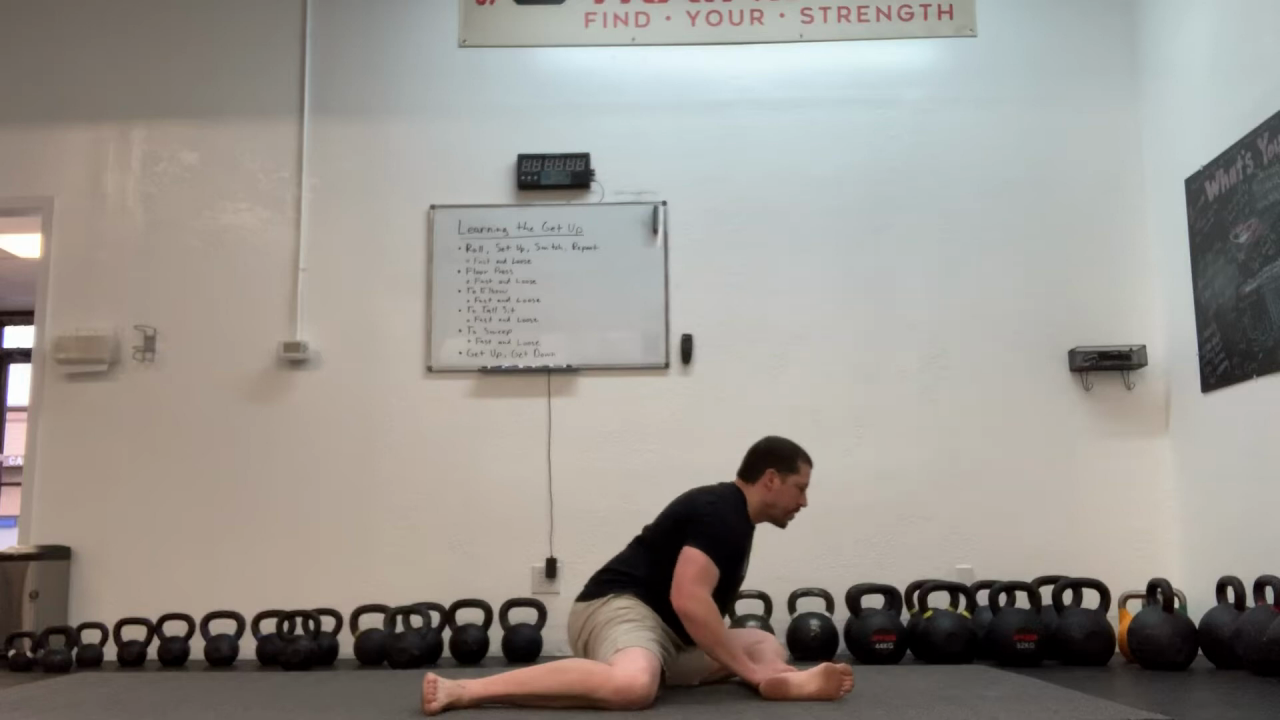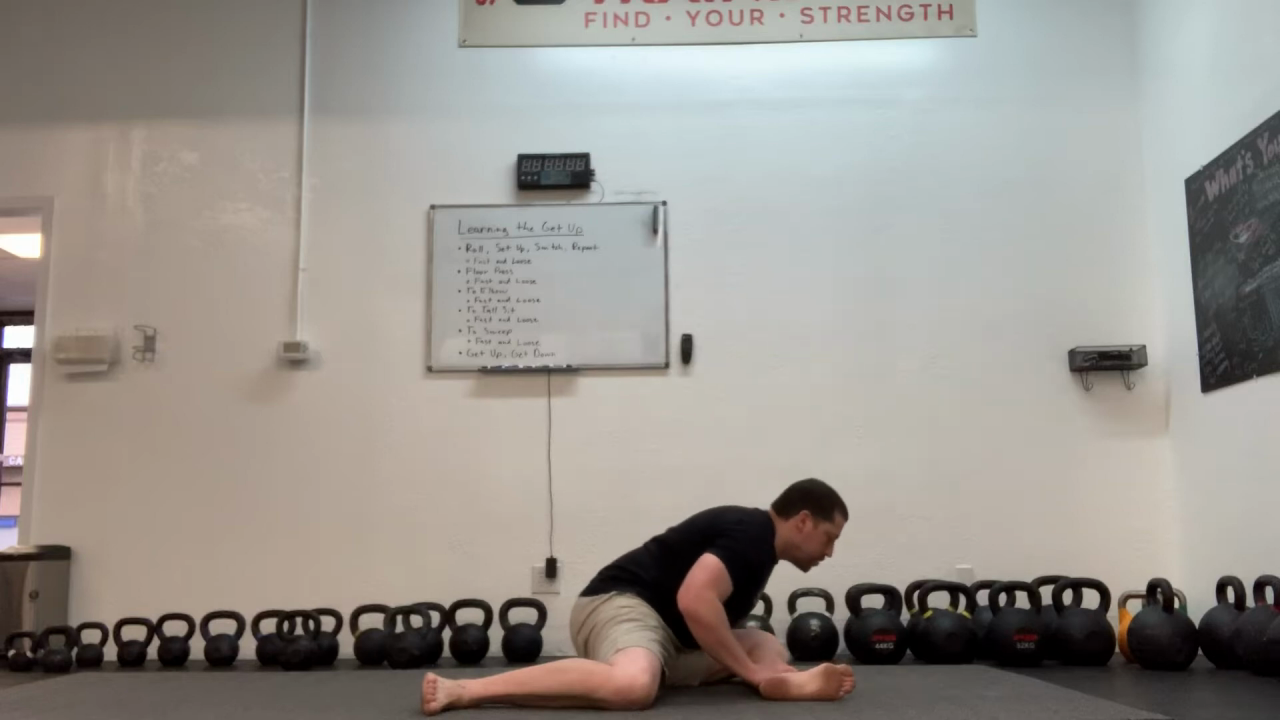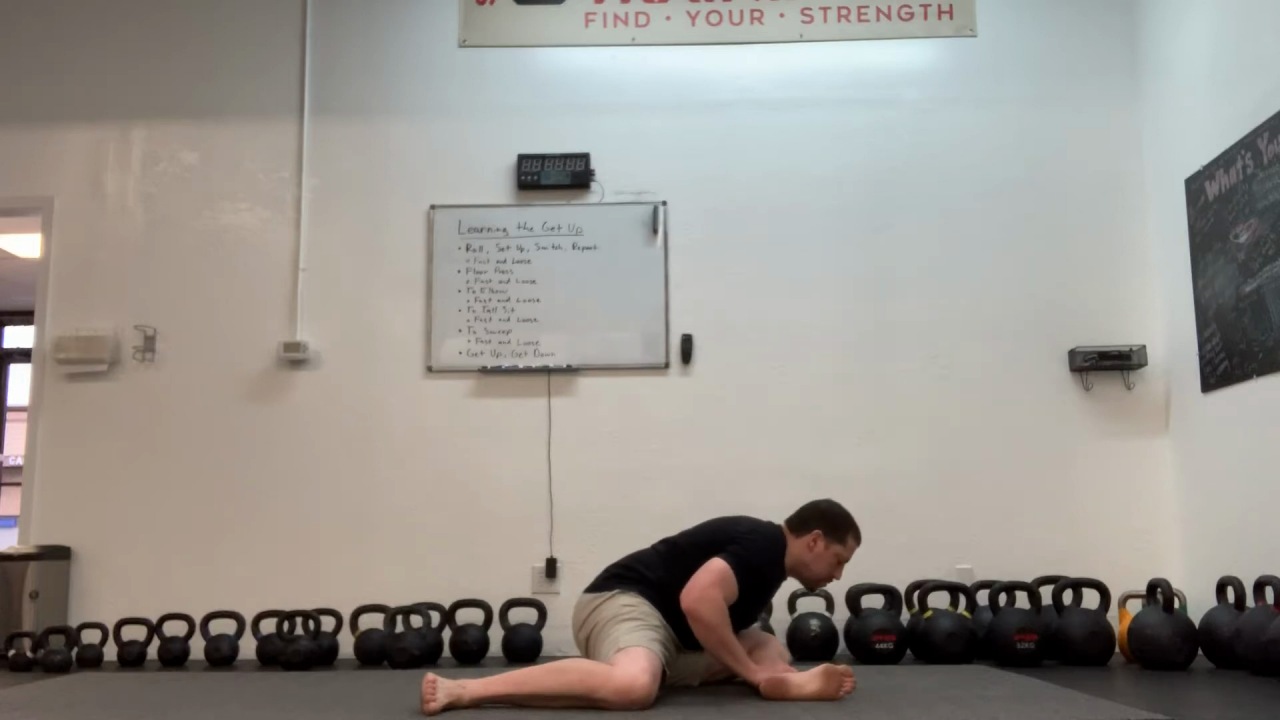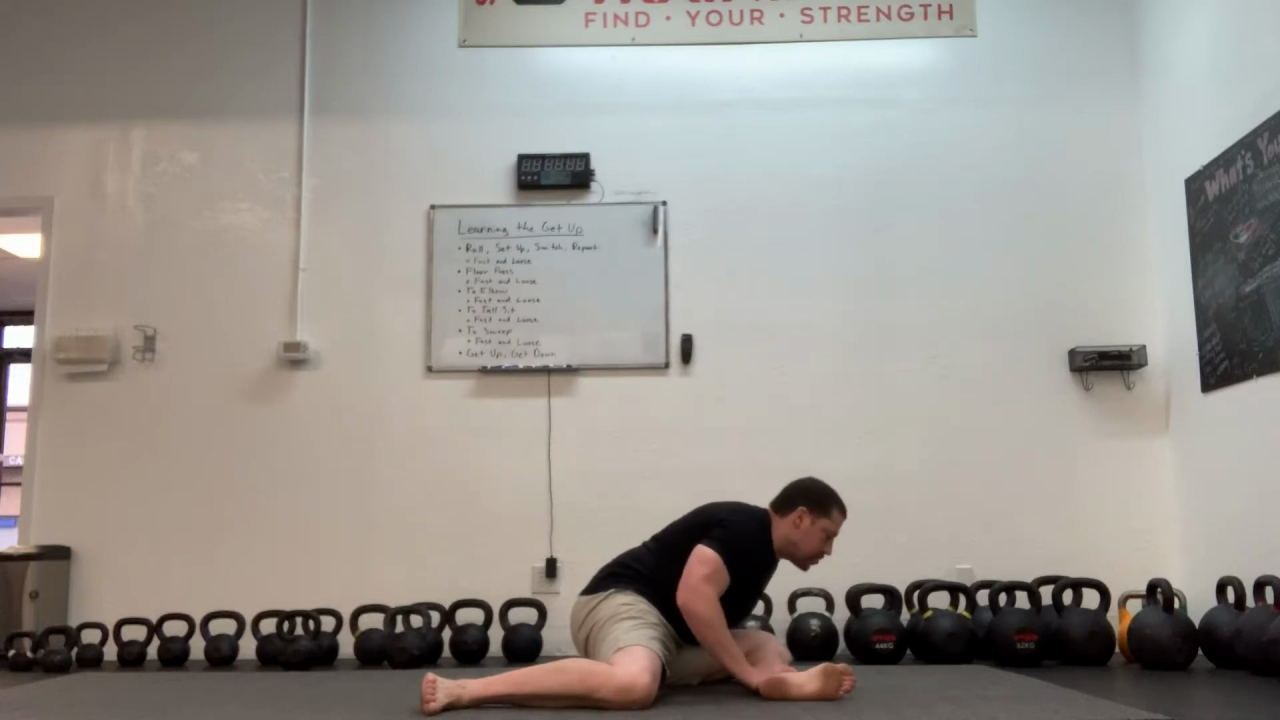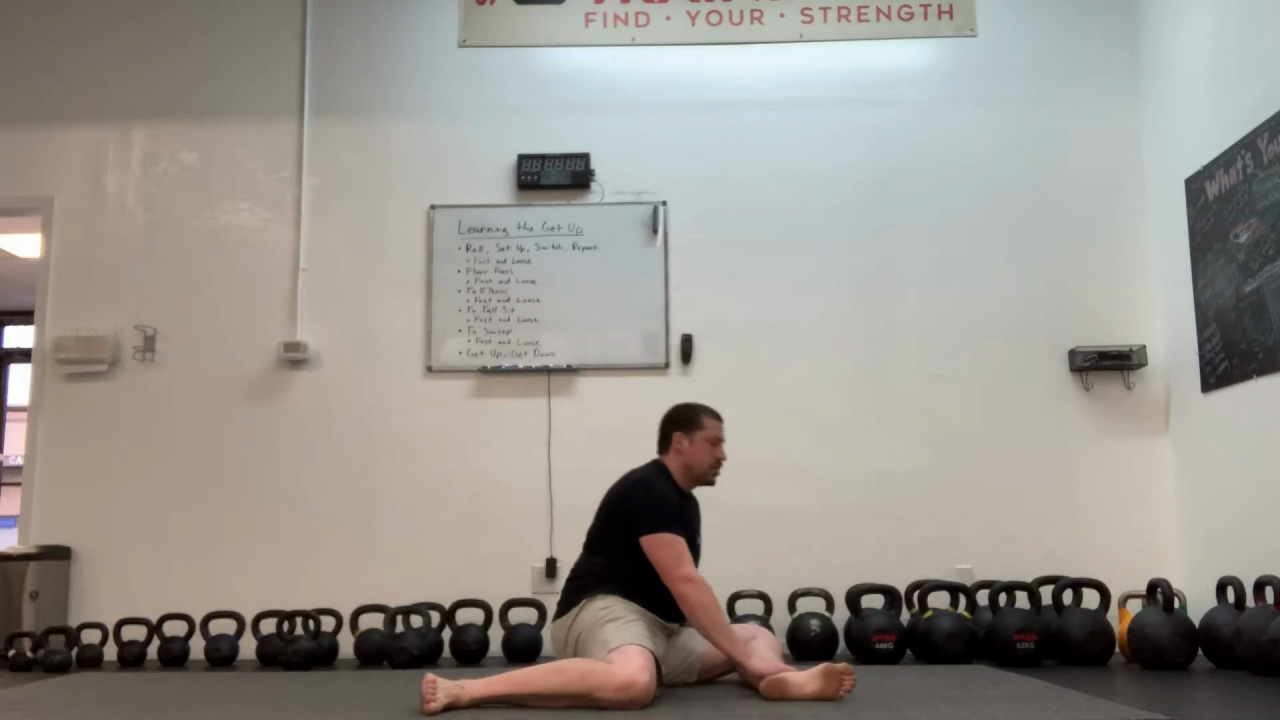
dt=0.7s
person 1, frame 1
left shoulder: (733, 516)
right shoulder: (721, 513)
left elbow: (698, 605)
right elbow: (688, 599)
left wrist: (758, 663)
right wrist: (751, 671)
right hip: (617, 608)
left knee: (766, 644)
right knee: (632, 685)
right ankle: (462, 690)
person 1, frame 2
left shoulder: (755, 539)
right shoulder: (751, 534)
right elbow: (695, 601)
left wrist: (766, 670)
right wrist: (752, 673)
right hip: (621, 604)
left knee: (769, 647)
right knee: (633, 685)
right ankle: (463, 690)
person 1, frame 3
left shoulder: (767, 556)
right shoulder: (763, 545)
right elbow: (698, 600)
left wrist: (770, 672)
right wrist: (752, 672)
right hip: (623, 602)
left knee: (772, 649)
right knee: (632, 686)
right ankle: (463, 690)
person 1, frame 4
left shoulder: (763, 548)
right shoulder: (744, 527)
right elbow: (693, 596)
right wrist: (748, 672)
right hip: (622, 602)
left knee: (771, 648)
right knee: (633, 685)
right ankle: (463, 690)
person 1, frame 5
left shoulder: (684, 500)
right shoulder: (648, 490)
left elbow: (682, 586)
right elbow: (684, 583)
right wrist: (746, 659)
right hip: (604, 611)
left knee: (759, 635)
right knee: (632, 684)
left ankle: (782, 682)
right ankle: (462, 690)
